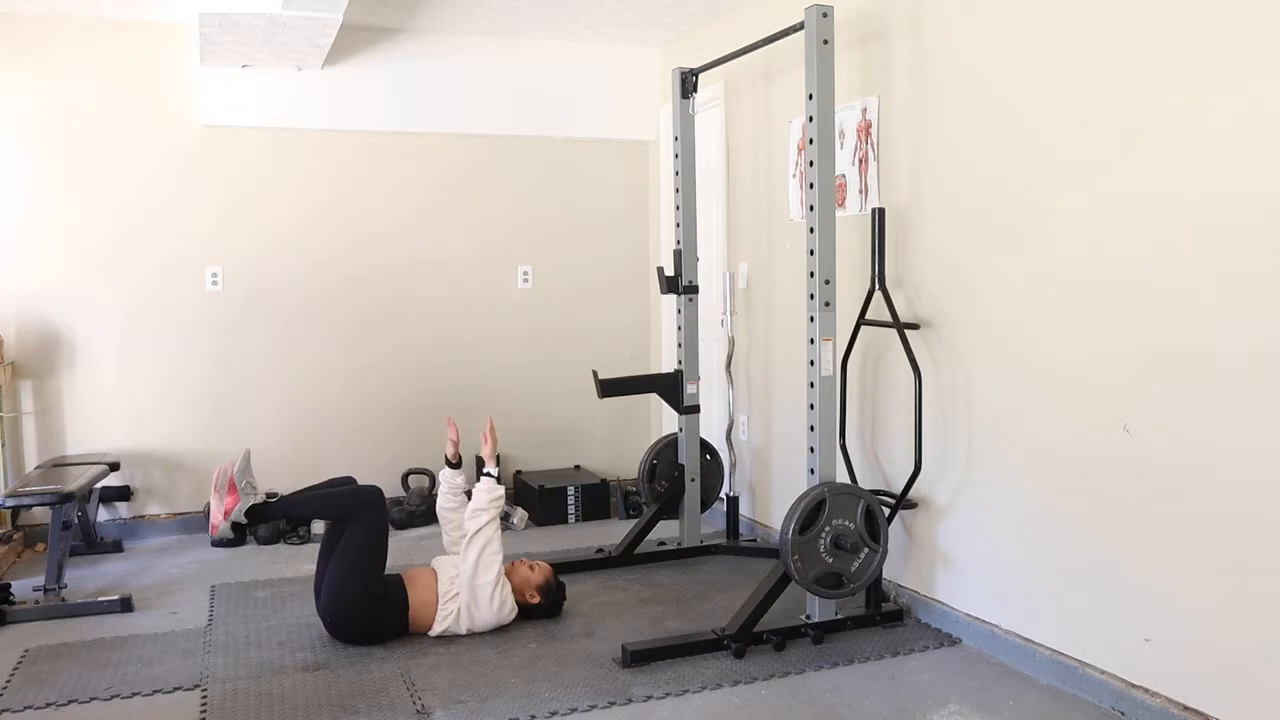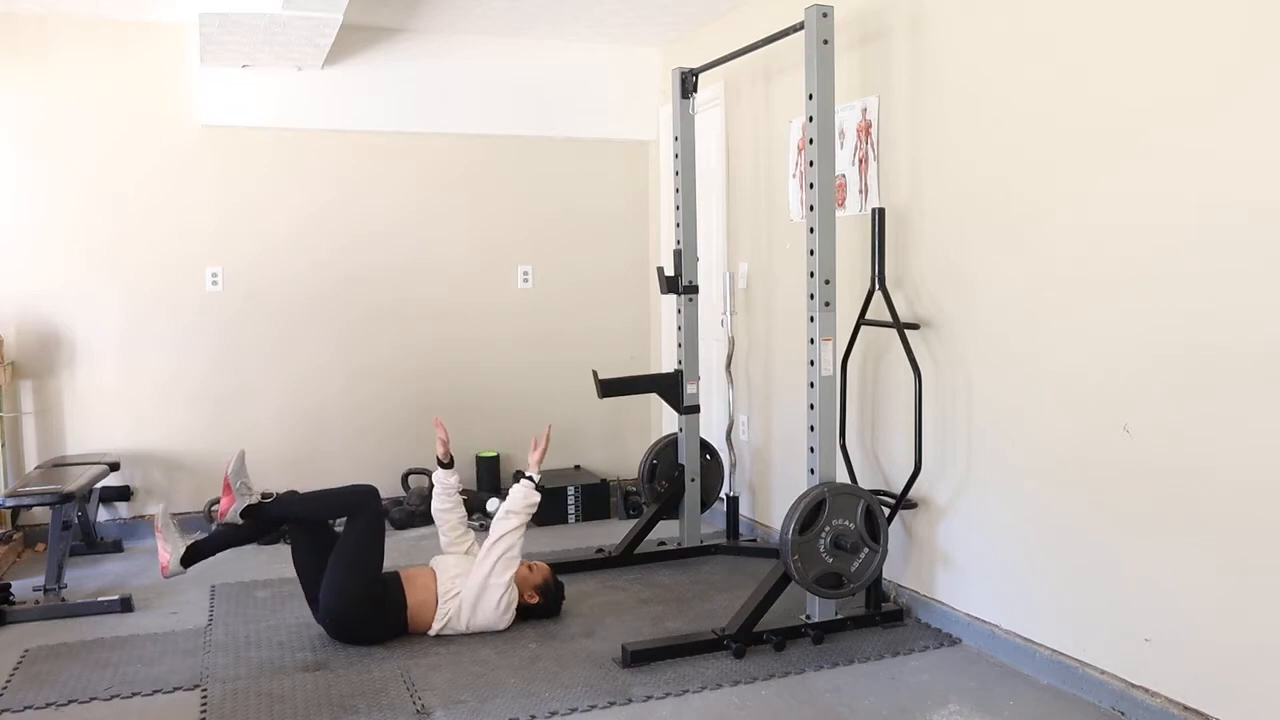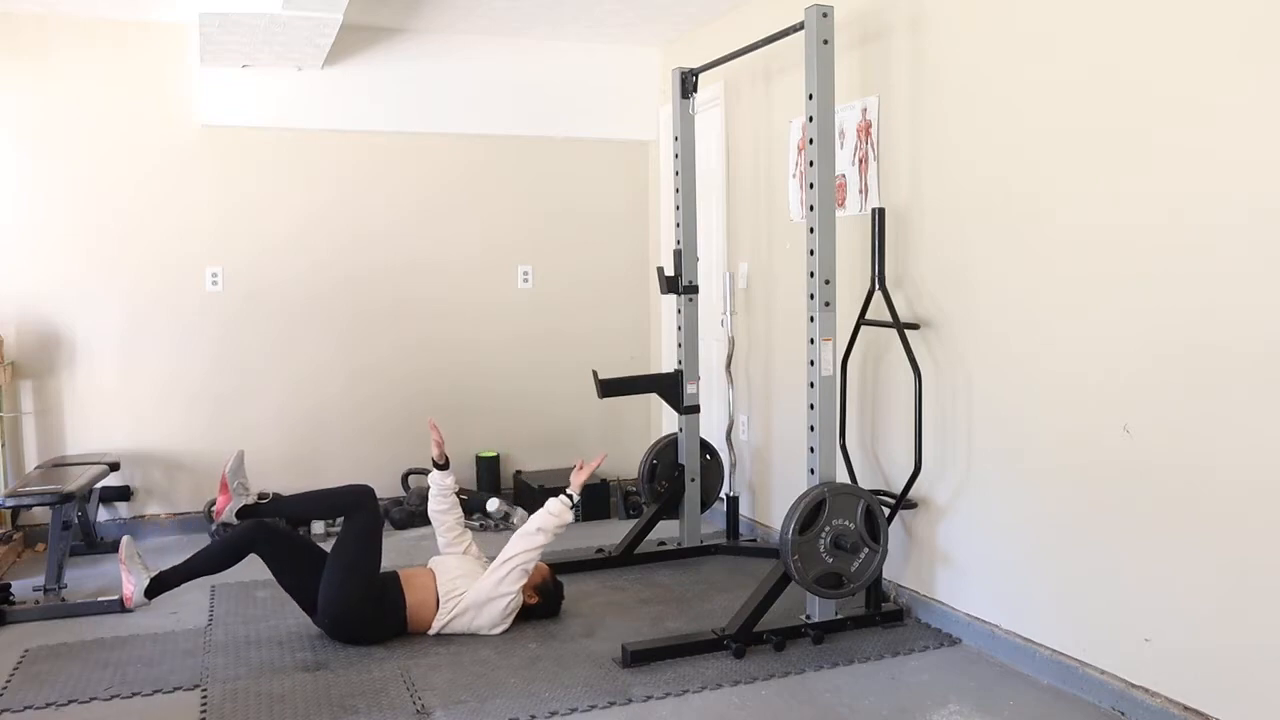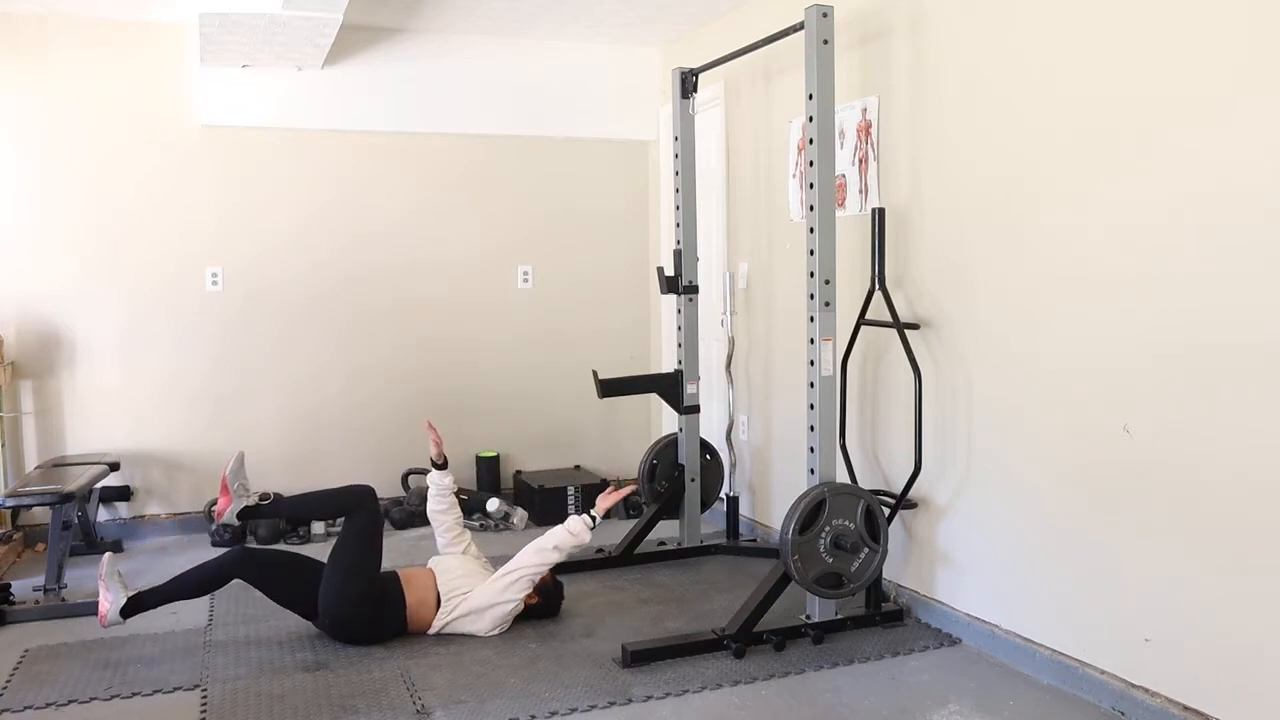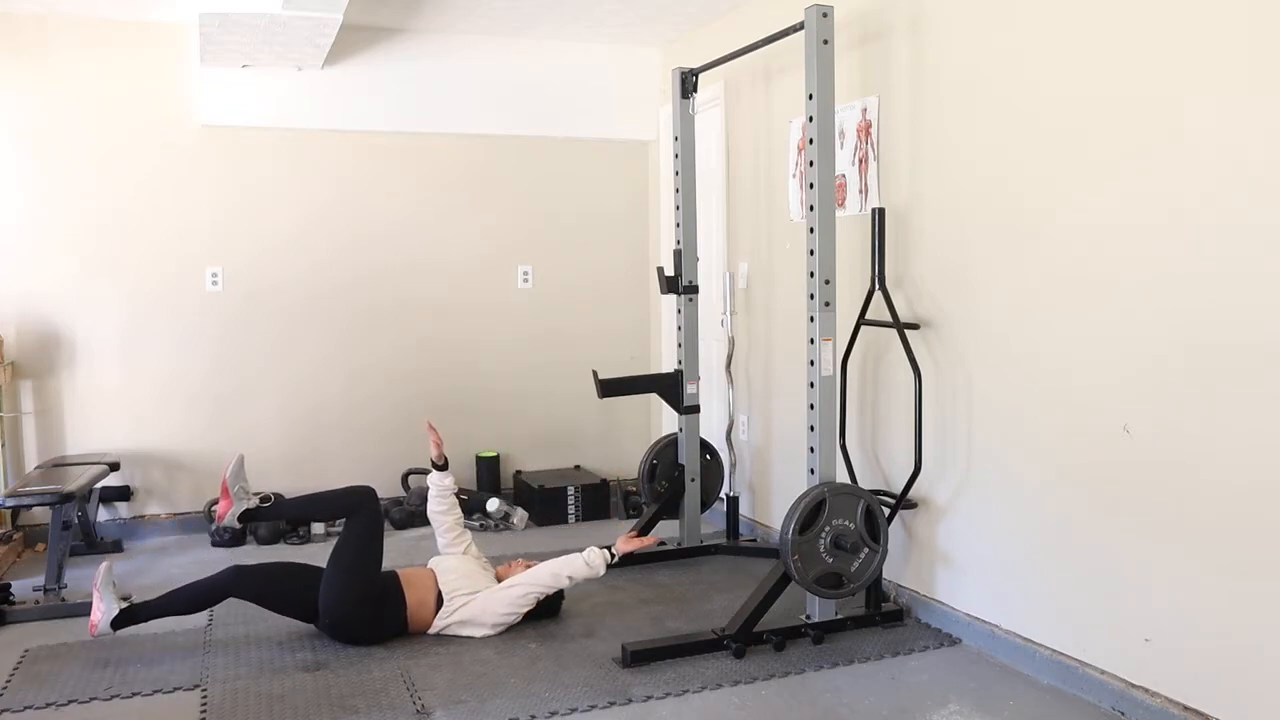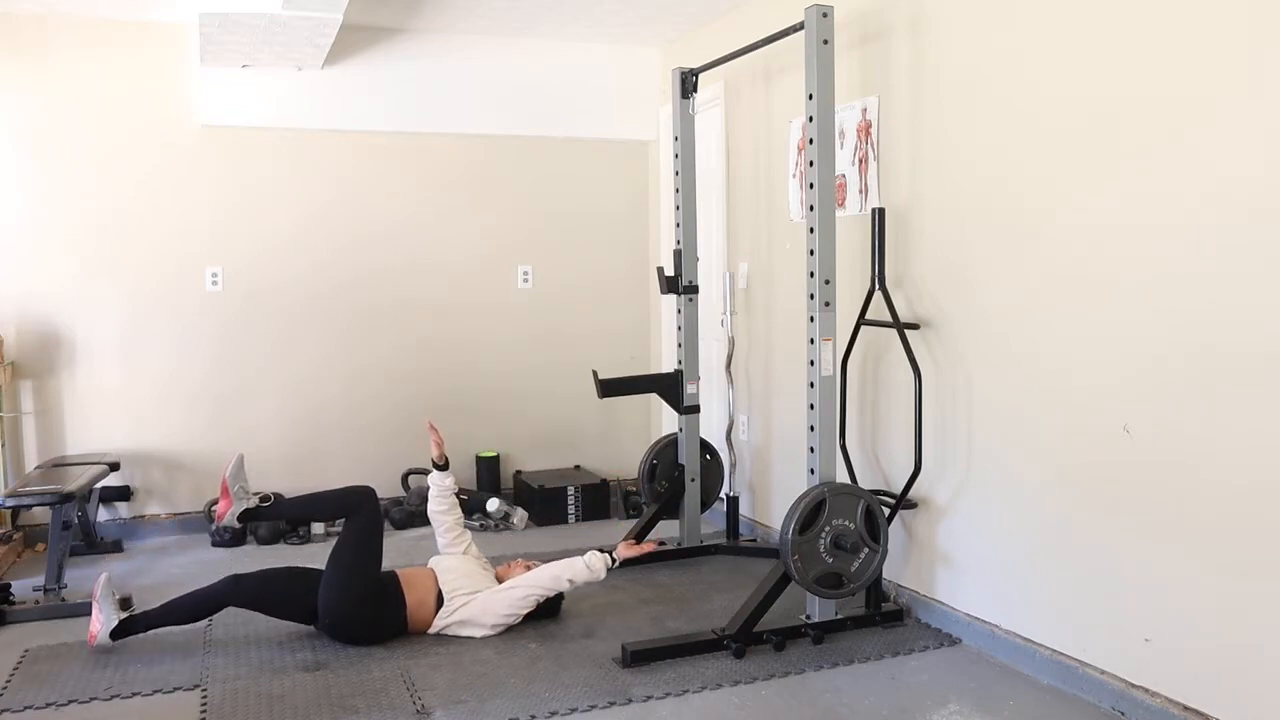
dt=0.5s
person 1, frame 1
left shoulder: (496, 604)
right shoulder: (479, 575)
left elbow: (480, 530)
right elbow: (458, 528)
left wrist: (490, 468)
right wrist: (454, 463)
left hip: (354, 614)
right hip: (348, 603)
left knee: (369, 498)
right knee: (349, 488)
left ankle: (251, 508)
right ankle: (237, 517)
person 1, frame 2
left shoulder: (498, 604)
right shoulder: (477, 570)
left elbow: (508, 532)
right elbow: (453, 526)
left wrist: (530, 476)
right wrist: (446, 462)
left hip: (355, 614)
right hip: (346, 603)
left knee: (365, 498)
right knee: (291, 503)
left ankle: (249, 507)
right ankle: (184, 555)
person 1, frame 3
left shoulder: (500, 605)
right shoulder: (478, 571)
left elbow: (529, 541)
right elbow: (450, 526)
left wrist: (569, 495)
right wrist: (441, 465)
left hip: (357, 615)
right hip: (347, 605)
left knee: (362, 498)
right knee: (258, 533)
left ankle: (247, 504)
right ankle: (150, 587)
person 1, frame 4
left shoulder: (500, 607)
right shoulder: (480, 572)
left elbow: (544, 550)
right elbow: (448, 524)
left wrist: (593, 516)
right wrist: (439, 464)
left hip: (359, 615)
right hip: (350, 605)
left knee: (364, 498)
right knee: (240, 559)
left ankle: (249, 505)
right ankle: (127, 605)
person 1, frame 5
left shoulder: (501, 606)
right shoulder: (478, 568)
left elbow: (558, 572)
right elbow: (447, 522)
left wrist: (609, 552)
right wrist: (440, 466)
left hip: (359, 615)
right hip: (349, 605)
left knee: (364, 499)
right knee: (237, 578)
left ankle: (248, 509)
right ankle: (120, 616)
person 1, frame 6
left shoulder: (502, 606)
right shoulder: (477, 569)
left elbow: (557, 576)
right elbow: (448, 524)
left wrist: (609, 558)
right wrist: (441, 465)
left hip: (359, 615)
right hip: (348, 605)
left knee: (364, 499)
right knee: (236, 586)
left ankle: (248, 509)
right ankle: (118, 626)
